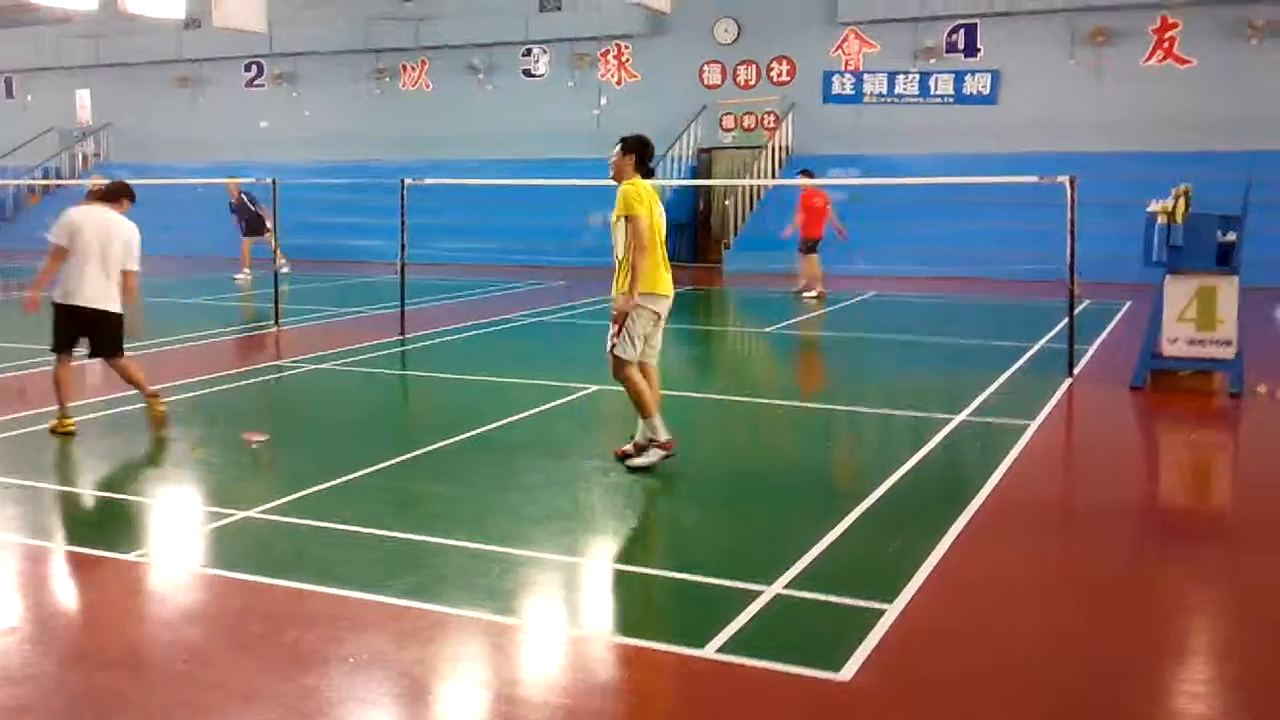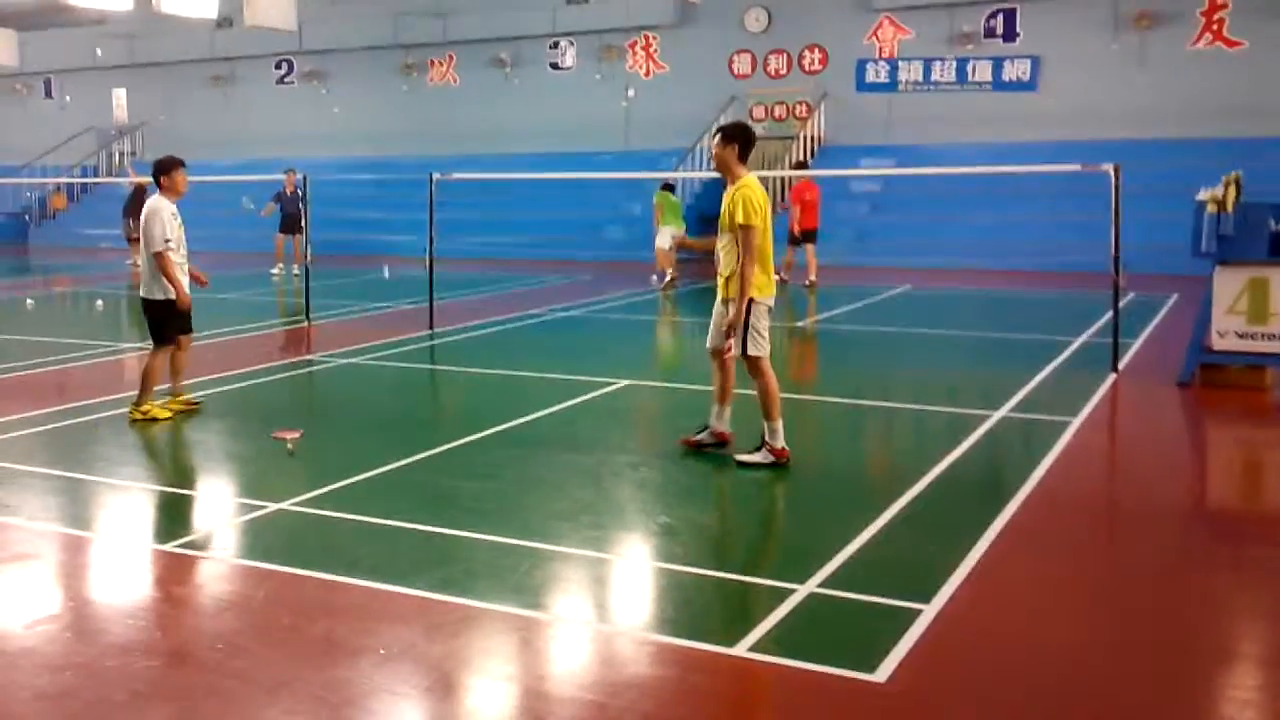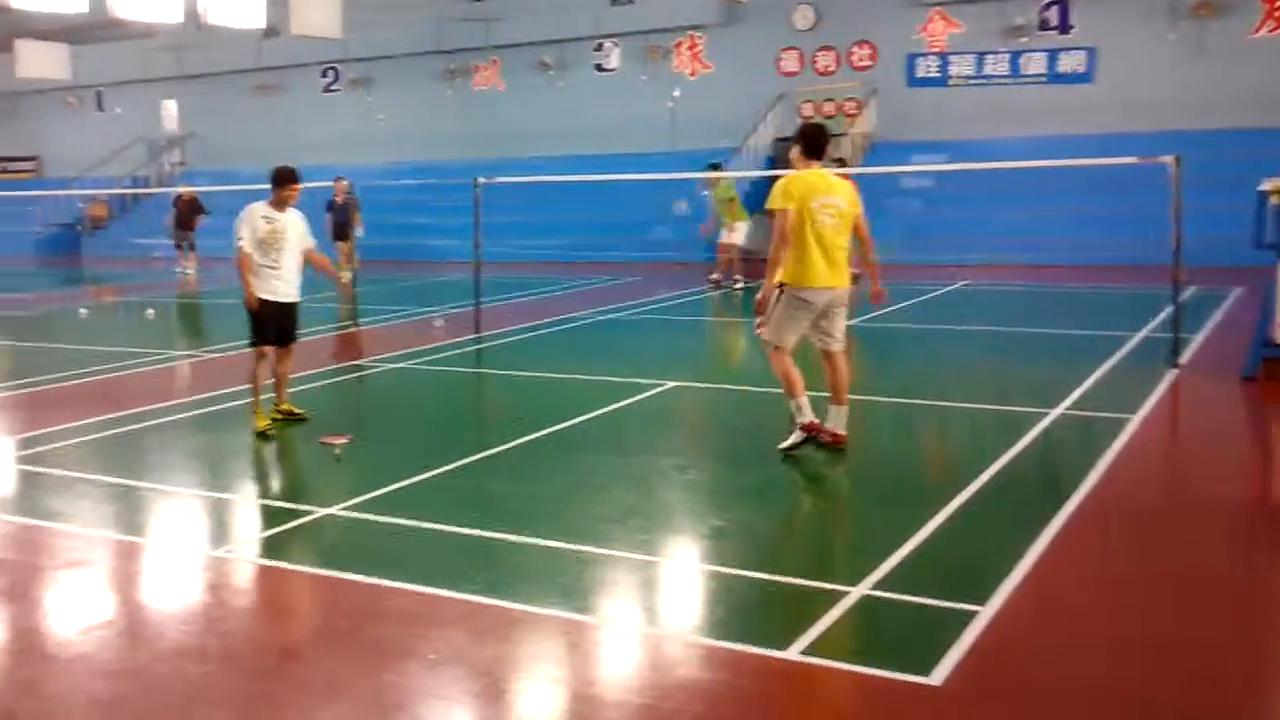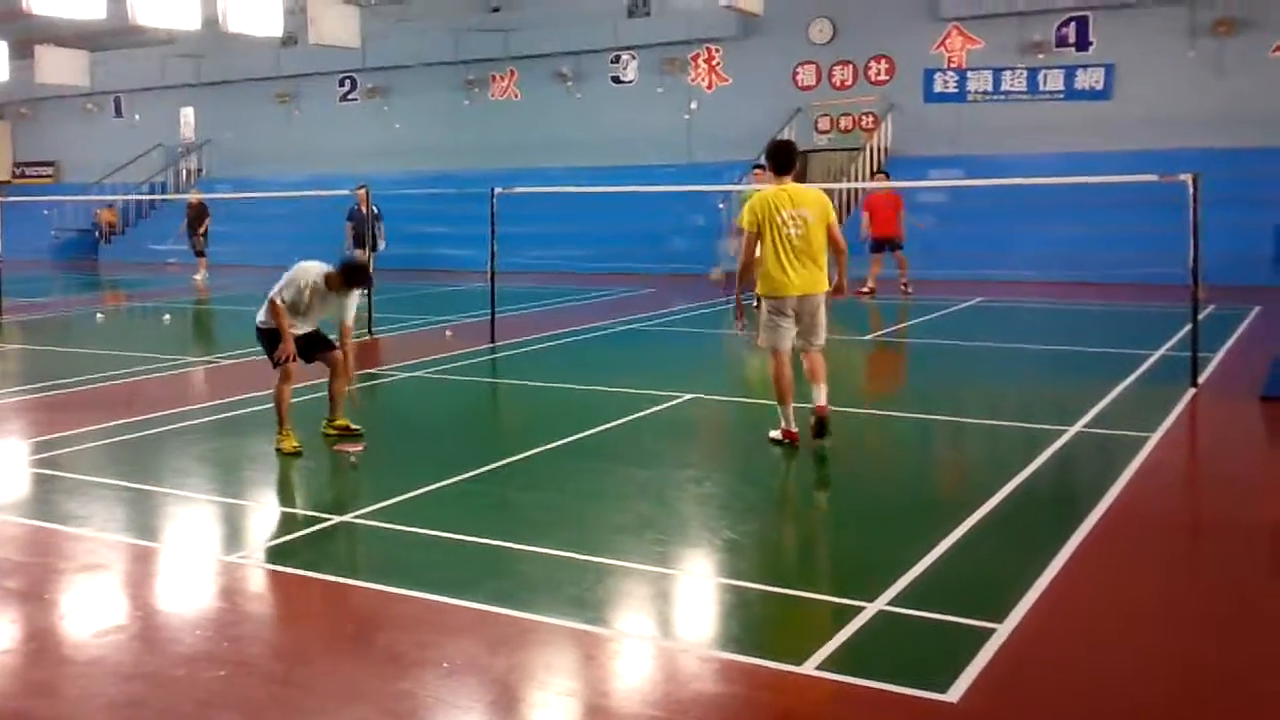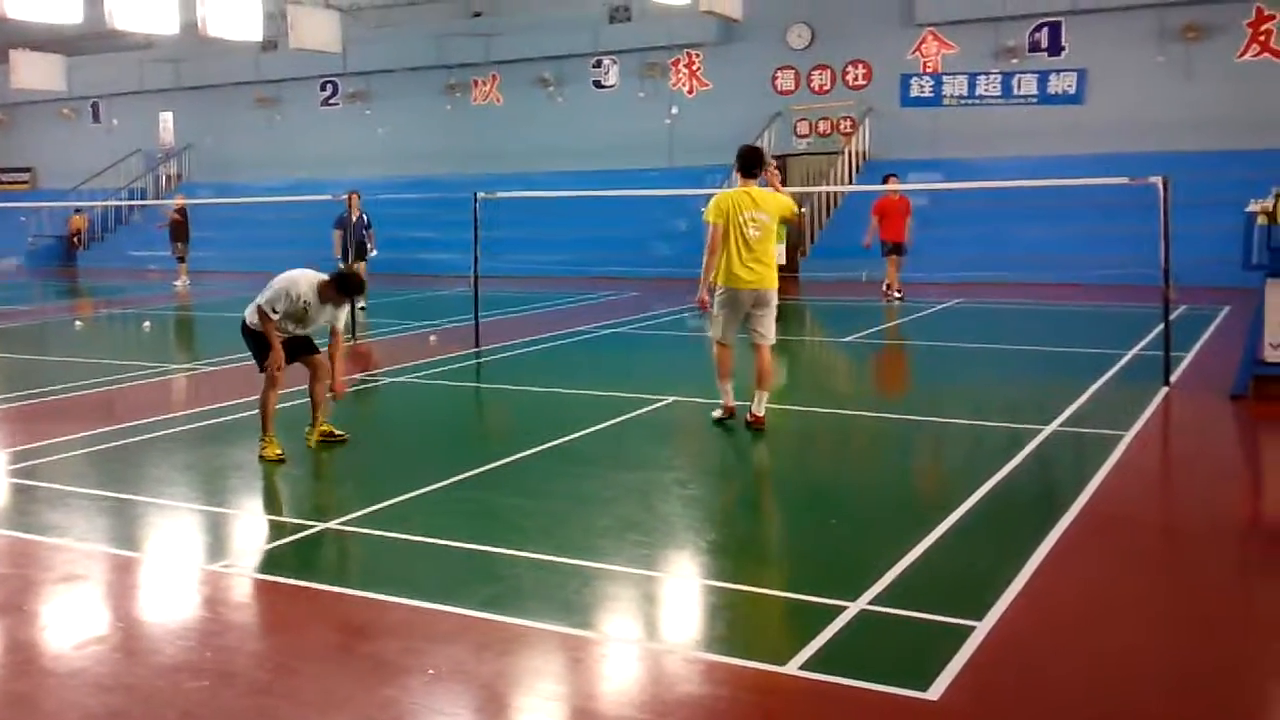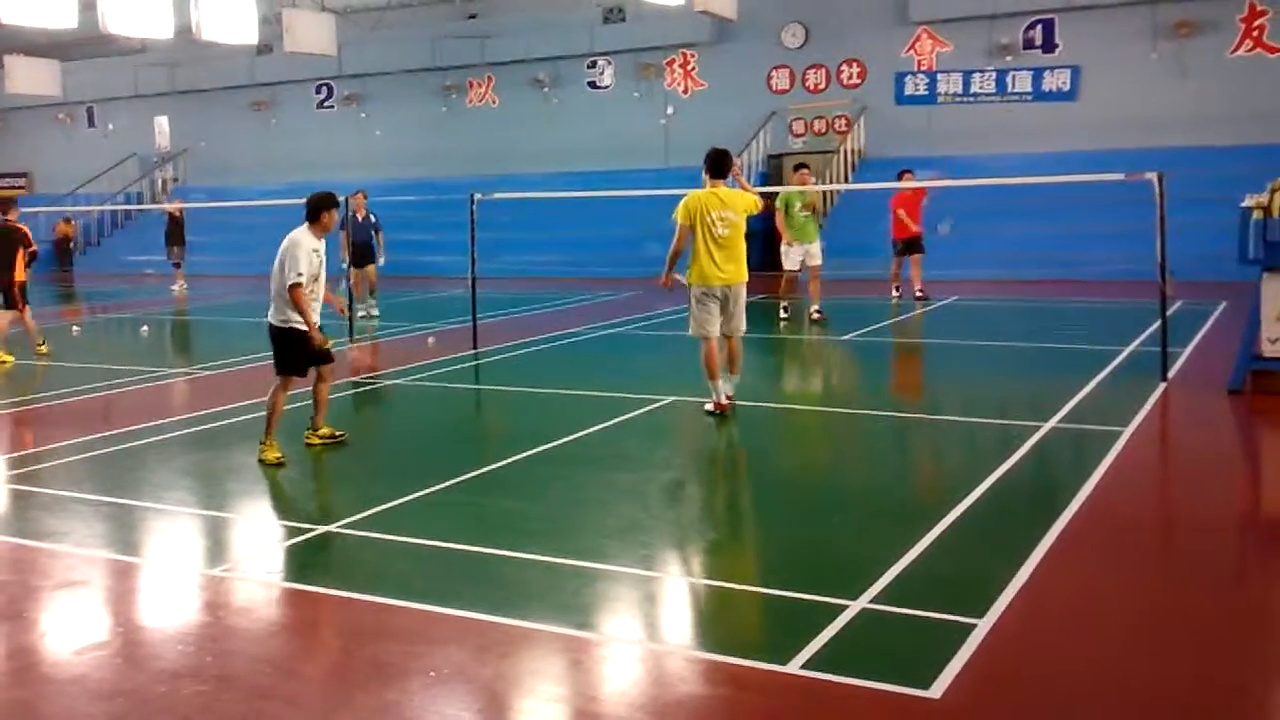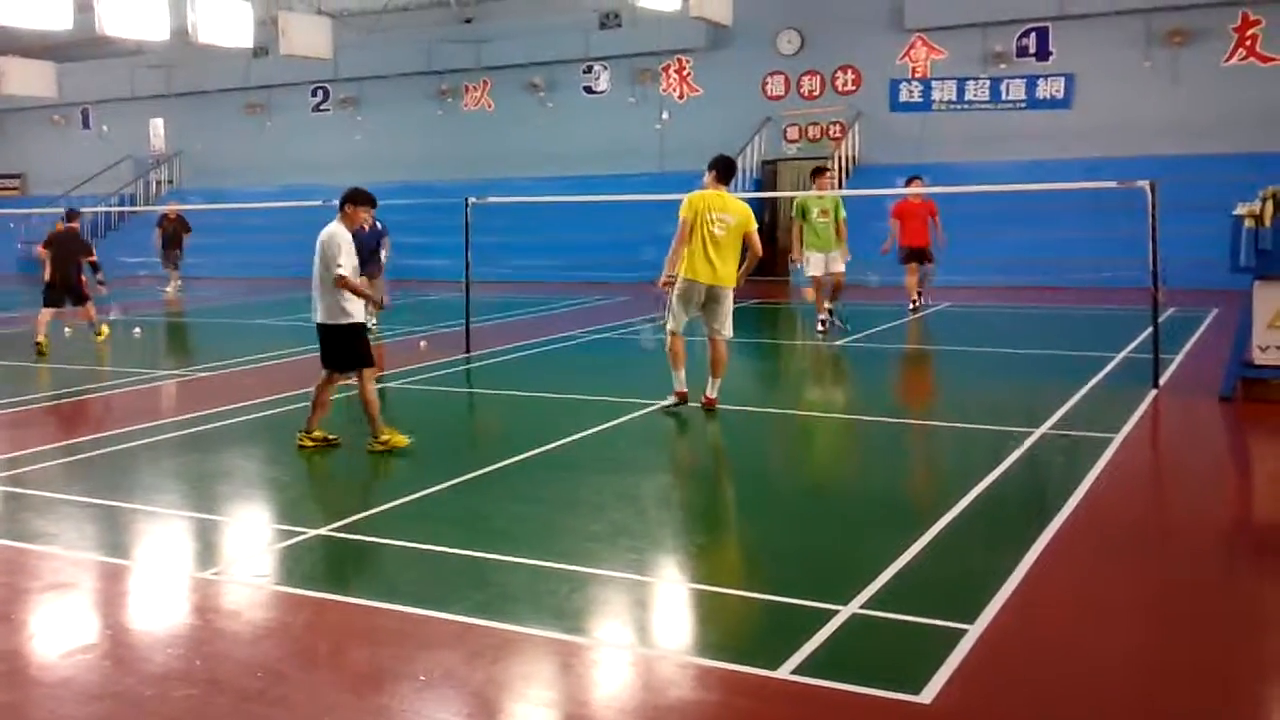
dt=0.7s
person 1, frame 1
left shoulder: (631, 192)
right shoulder: (646, 194)
left elbow: (641, 245)
left wrist: (630, 297)
left hip: (644, 293)
right hip: (659, 291)
left knee: (623, 368)
right knee: (644, 367)
left ankle: (659, 439)
right ankle: (646, 440)
person 1, frame 2
left shoulder: (746, 193)
right shoulder: (734, 190)
left elbow: (750, 256)
left wrist: (738, 308)
right wrist: (695, 243)
left hip: (747, 293)
right hip: (730, 290)
left knee: (756, 364)
right knee: (720, 355)
left ankle: (776, 446)
right ankle: (718, 428)
person 1, frame 3
left shoulder: (790, 184)
right shoulder: (845, 188)
left elbow: (783, 236)
right elbow: (865, 240)
left wrist: (767, 285)
right wrist: (874, 281)
left hip: (800, 284)
right hip: (837, 285)
left knee: (778, 350)
right knee: (834, 353)
left ankle: (807, 422)
right ankle: (836, 428)
person 1, frame 4
left shoulder: (758, 203)
right shoulder: (819, 197)
left elbow: (748, 256)
right elbow: (840, 246)
left wrist: (739, 293)
right wrist: (841, 278)
left hip: (776, 291)
right hip: (814, 289)
left knee: (780, 356)
right knee: (812, 350)
left ankle: (788, 428)
right ankle: (820, 405)
person 1, frame 5
left shoulder: (723, 200)
right shoulder: (775, 200)
left elbow: (713, 247)
right elbow: (793, 211)
left wrist: (703, 286)
right wrist: (775, 183)
left hip: (732, 284)
right hip: (765, 285)
left knee: (722, 343)
right knee: (763, 347)
left ankle: (728, 403)
right ankle: (758, 412)
person 1, frame 6
left shoulder: (692, 202)
right shoulder: (742, 199)
left elbow: (679, 245)
right elbow: (760, 204)
left wrist: (668, 271)
right wrist: (741, 179)
left hip: (704, 281)
right hip: (736, 279)
left knee: (710, 339)
right knee: (733, 337)
left ankle: (719, 401)
right ankle: (729, 392)
person 1, frame 7
left shoulder: (695, 199)
right shoulder: (743, 209)
left elbow: (681, 239)
right elbow: (756, 251)
left wrist: (668, 271)
right wrist: (741, 275)
left hip: (691, 277)
right hip: (723, 283)
left knee: (675, 332)
right knee: (718, 338)
left ankle: (679, 389)
right ankle: (711, 395)
person 2, frame 1
left shoulder: (74, 215)
right shoulder: (128, 229)
left elbow: (56, 257)
right elbow: (129, 277)
left wrist: (36, 289)
right wrist: (128, 314)
left hip: (70, 301)
right hip: (108, 305)
left knee: (63, 358)
right knee: (116, 360)
left ankle: (65, 419)
right ankle: (152, 398)
person 2, frame 2
left shoulder: (163, 206)
right shoulder: (161, 209)
right elbow: (161, 255)
left wrist: (190, 271)
right wrist: (179, 290)
left hip: (168, 291)
right hip: (163, 293)
left knee: (183, 341)
right knee: (163, 347)
left ankle: (176, 396)
right ankle: (141, 406)
person 2, frame 3
left shoulder: (297, 218)
right shoulder: (253, 213)
left elbow: (311, 253)
right elbow: (243, 253)
left wrist: (338, 276)
right wrist: (248, 287)
left hip: (289, 296)
right hip: (262, 296)
left knee: (285, 350)
right knee: (263, 352)
left ankle: (280, 404)
right ankle: (258, 411)
person 2, frame 4
left shoulder: (348, 291)
right shoulder: (304, 274)
left elbow: (346, 330)
right elbow: (275, 302)
left wrist: (349, 366)
right wrist: (287, 338)
left hip: (305, 328)
right hip: (273, 325)
left knee: (338, 361)
right knee: (287, 371)
left ankle: (334, 421)
right ankle: (283, 434)
person 2, frame 5
left shoulder: (339, 299)
right shoulder: (293, 285)
left elbow: (336, 337)
right elbow: (263, 312)
left wrist: (336, 377)
right wrist: (276, 348)
left hip: (293, 329)
right hip: (259, 326)
left knee: (320, 365)
right knee: (275, 376)
left ankle: (317, 426)
right ankle: (267, 441)
person 2, frame 6
left shoulder: (318, 241)
right shoulder: (299, 243)
right elbow: (295, 289)
left wrist: (334, 301)
right wrist: (311, 328)
left hip: (308, 323)
right hip: (289, 325)
left knee: (325, 372)
right knee: (285, 381)
left ankle: (317, 429)
right ankle: (268, 442)
person 2, frame 7
left shoulder: (334, 233)
right shoulder: (338, 236)
right elbow: (342, 279)
right wrist: (371, 297)
left hip: (330, 319)
right hip: (345, 319)
left knee: (332, 375)
right knee: (367, 374)
left ankle: (310, 432)
right ankle: (379, 435)
